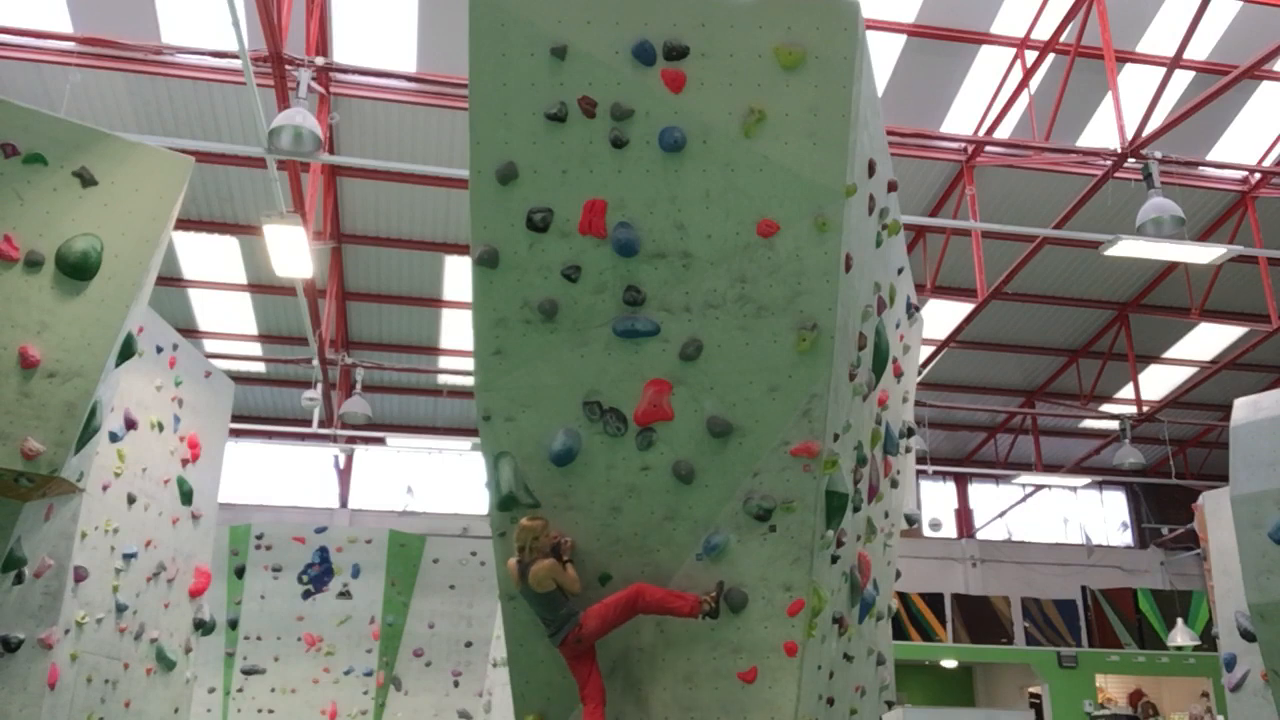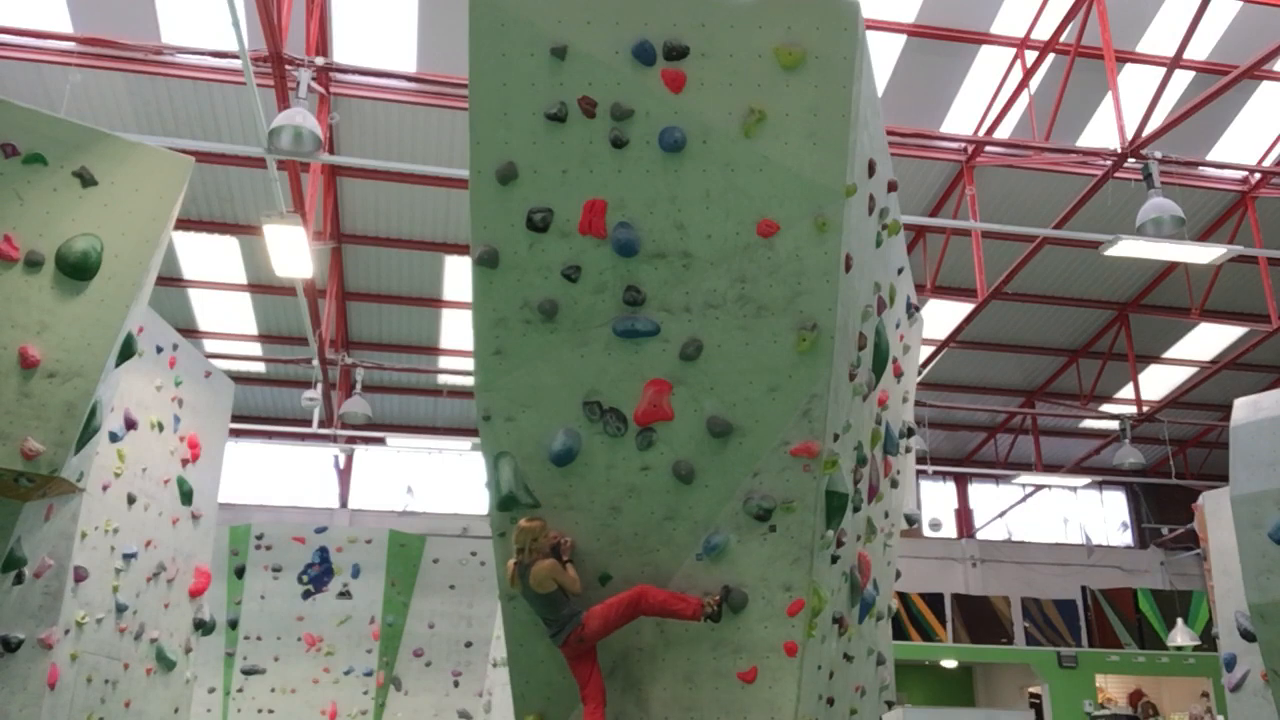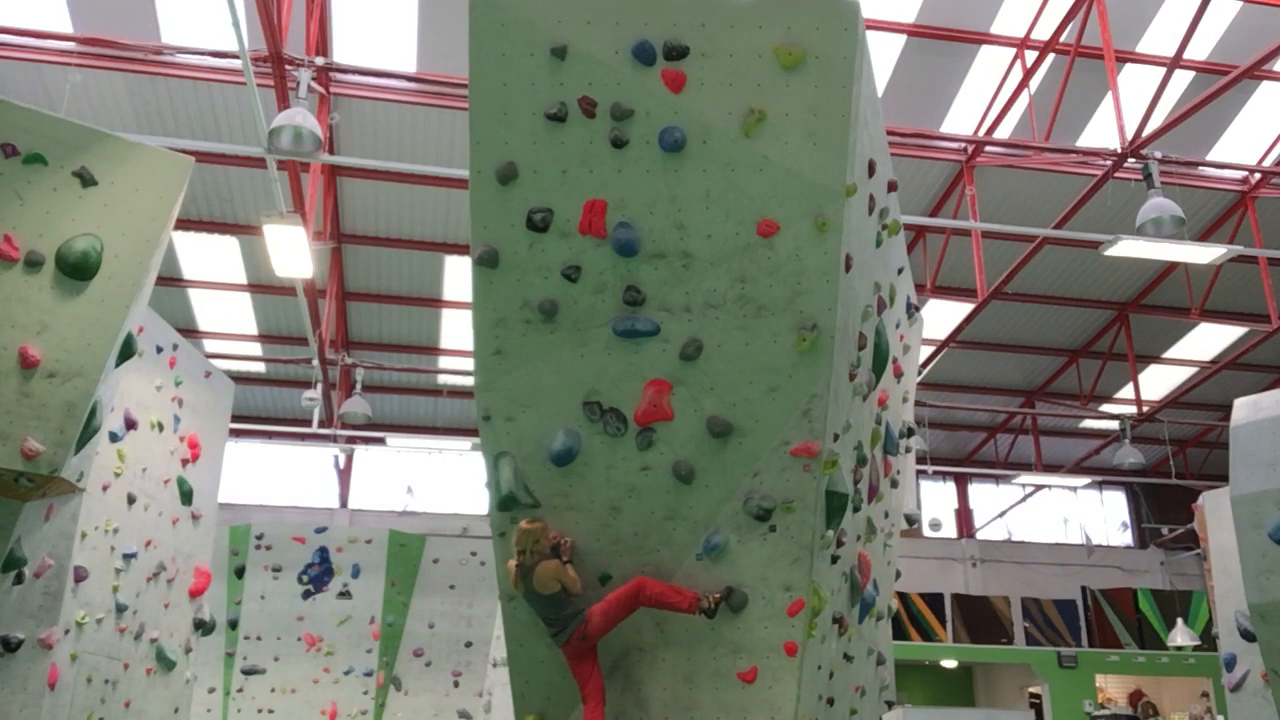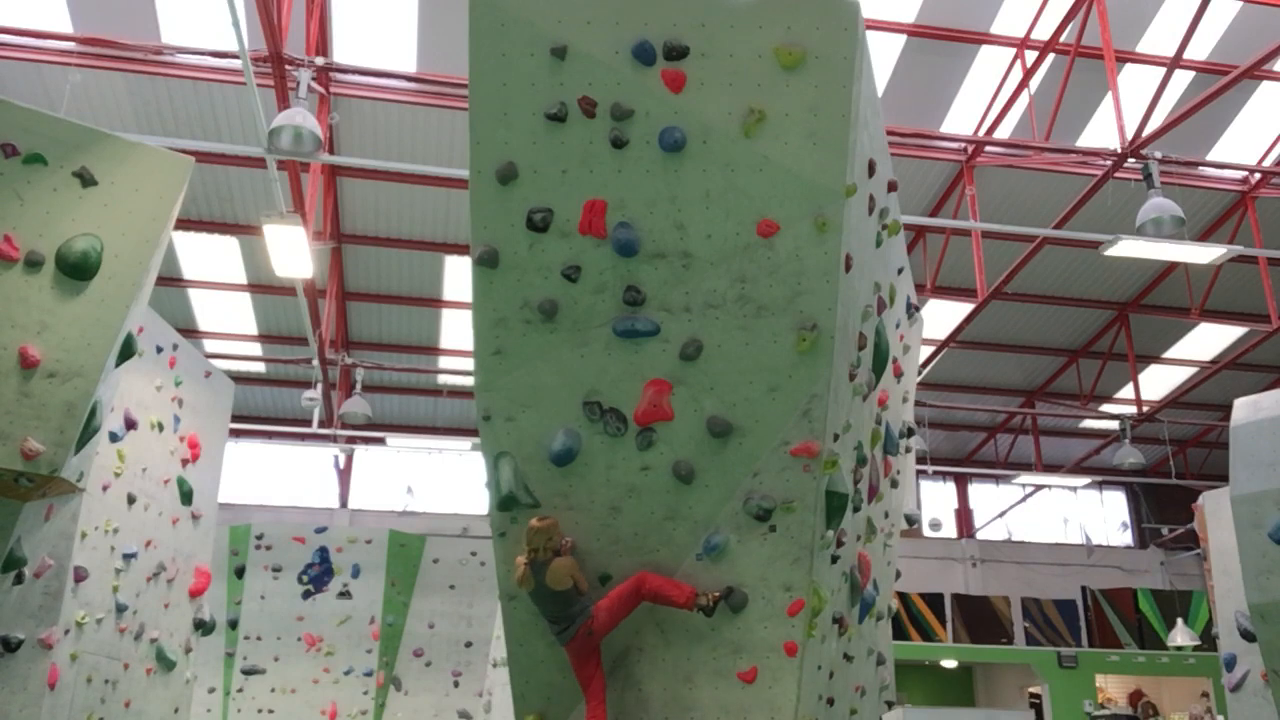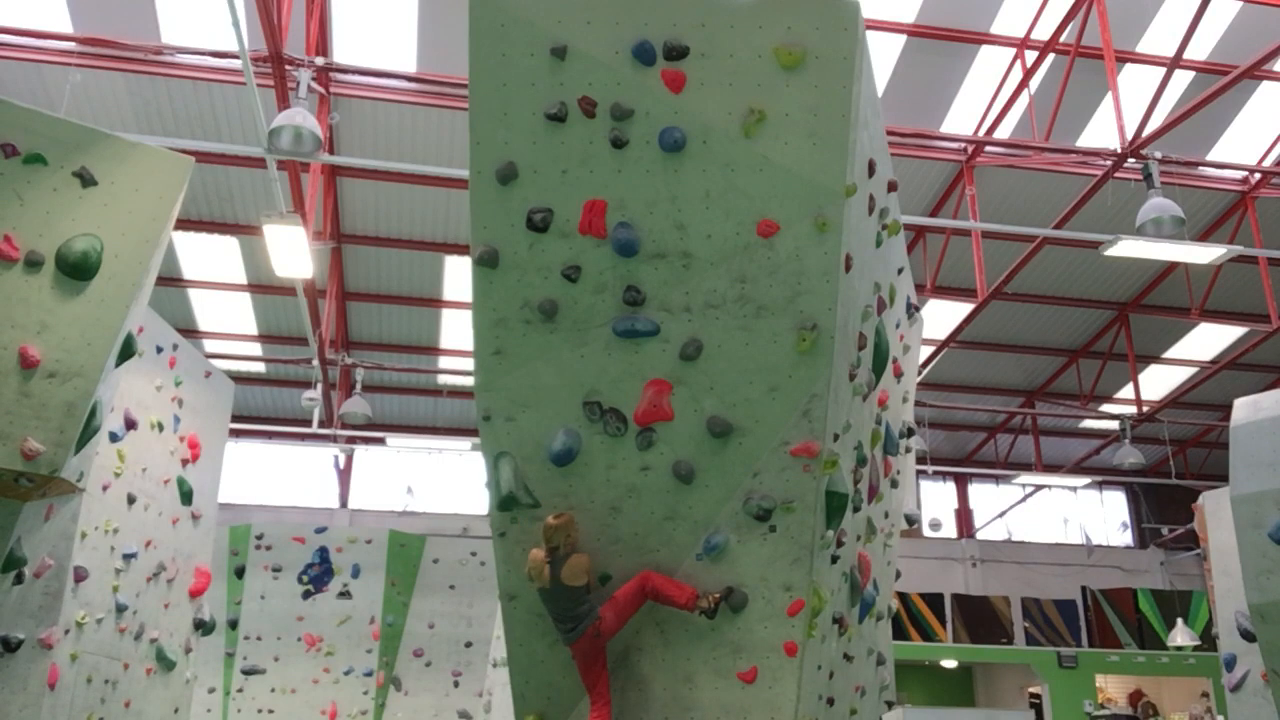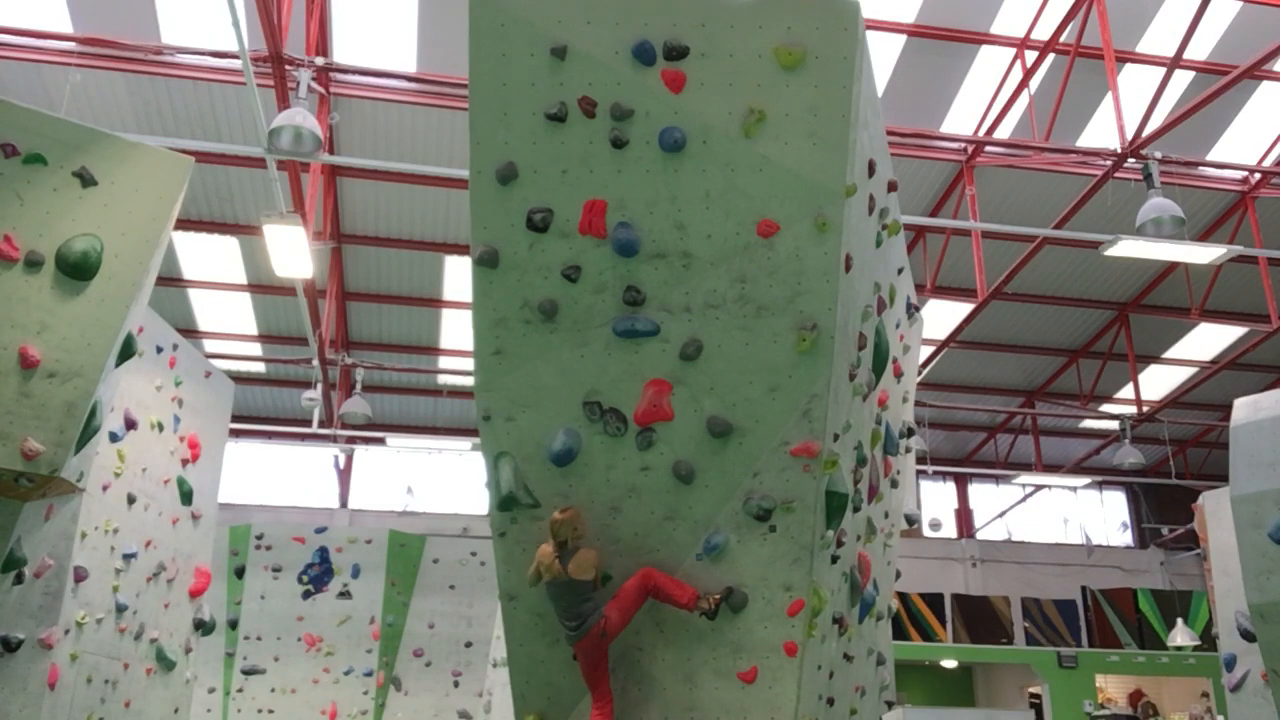
dt=0.2s
person 1, frame 1
left shoulder: (513, 566)
right shoulder: (547, 566)
right elbow: (575, 588)
left wrist: (551, 549)
right wrist: (566, 557)
left hip: (566, 642)
right hip: (580, 629)
left knee: (592, 699)
right knee: (638, 594)
right ankle: (701, 606)
person 1, frame 2
left shoulder: (512, 568)
right shoulder: (547, 566)
right elbow: (575, 588)
left wrist: (552, 549)
right wrist: (566, 558)
left hip: (566, 642)
right hip: (581, 629)
left knee: (592, 700)
right knee: (641, 596)
right ankle: (704, 608)
person 1, frame 3
left shoulder: (513, 568)
right shoulder: (550, 567)
right elbow: (576, 589)
left wrist: (550, 550)
right wrist: (566, 558)
left hip: (567, 642)
right hip: (584, 627)
left knee: (592, 699)
right knee: (640, 587)
right ankle: (701, 603)
person 1, frame 4
left shoulder: (521, 565)
right shoulder: (562, 564)
right elbow: (583, 588)
left hip: (572, 641)
right hip: (591, 623)
left knee: (594, 699)
right knee: (641, 582)
right ankle: (699, 601)
person 1, frame 5
left shoulder: (535, 558)
right shoulder: (580, 561)
left elbow: (531, 578)
left hip: (578, 642)
right hip: (599, 625)
left knee: (599, 700)
right knee: (645, 581)
right ankle: (701, 603)
person 1, frame 6
left shoulder: (544, 553)
right shoulder: (588, 556)
left elbow: (531, 581)
left hip: (581, 642)
right hip: (602, 625)
left knee: (600, 700)
right knee: (647, 577)
right ankle: (702, 603)
